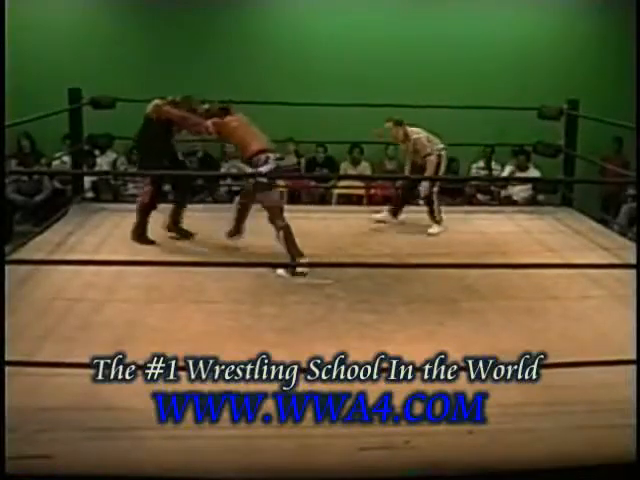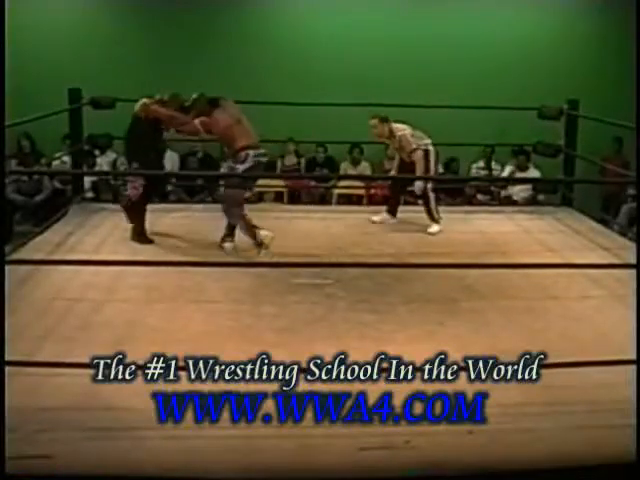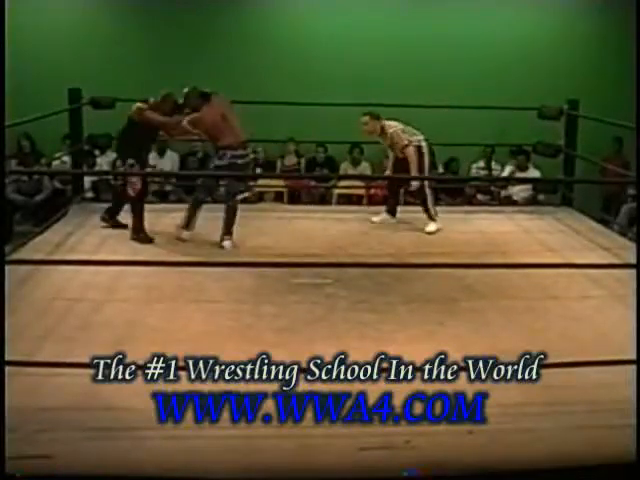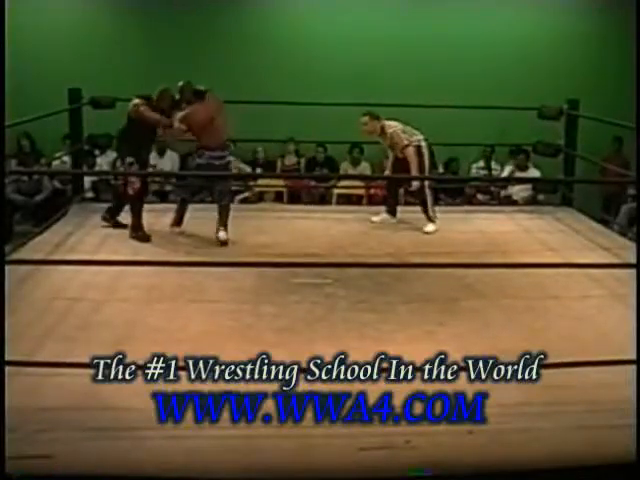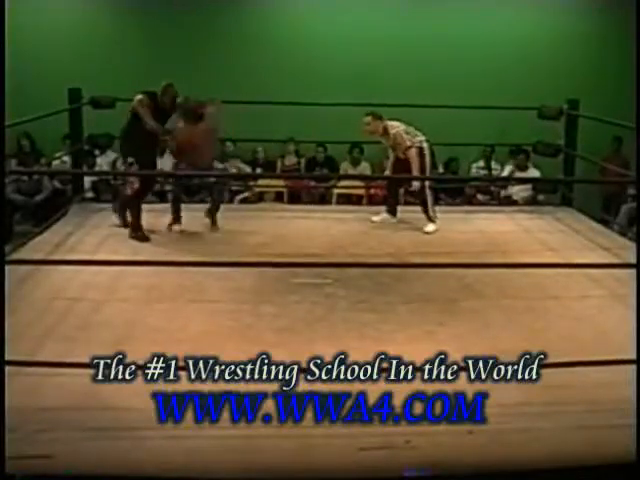
dt=0.2s
person 1, frame 1
left shoulder: (221, 123)
right shoulder: (237, 117)
left hip: (262, 162)
right hip: (272, 159)
left knee: (275, 215)
right knee: (246, 195)
left ankle: (298, 261)
right ankle: (236, 229)
person 1, frame 2
left shoulder: (209, 121)
right shoulder: (228, 105)
left hip: (244, 158)
right hip: (258, 155)
left knee: (230, 205)
right knee: (235, 200)
left ankle: (258, 234)
right ankle: (228, 238)
person 1, frame 3
left shoulder: (196, 118)
right shoulder: (219, 100)
left hip: (225, 155)
right hip: (243, 154)
left knee: (201, 192)
right knee: (232, 198)
left ankle: (185, 229)
right ankle: (226, 236)
person 1, frame 4
left shoulder: (186, 116)
right shoulder: (214, 101)
left hip: (204, 155)
right hip: (222, 154)
left knee: (187, 190)
right knee: (223, 196)
left ankle: (177, 223)
right ankle: (222, 228)
person 1, frame 5
left shoulder: (180, 130)
right shoulder: (210, 119)
left elbow: (174, 151)
right elbow: (212, 105)
left hip: (187, 167)
right hip: (208, 168)
left knee: (177, 189)
left ankle: (176, 221)
right ankle: (212, 213)
person 2, frame 1
left shoulder: (180, 117)
right shoulder: (158, 107)
left elbow: (196, 128)
right elbow: (181, 116)
right wrist: (203, 122)
left hip: (166, 152)
right hip: (148, 153)
left knee: (183, 183)
right knee: (151, 192)
left ankle: (174, 223)
right ankle: (139, 231)
person 2, frame 2
left shoulder: (167, 113)
right shoulder: (147, 105)
right elbow: (169, 115)
right wrist: (187, 119)
left hip: (153, 148)
right hip: (136, 149)
left knee: (156, 183)
right knee: (141, 188)
left ankle: (129, 204)
right ankle: (138, 231)
person 2, frame 3
left shoulder: (159, 114)
right shoulder: (141, 109)
right elbow: (163, 121)
left hip: (141, 149)
right hip: (128, 148)
left knee: (128, 184)
right knee: (138, 186)
left ankle: (109, 215)
right ankle: (137, 230)
person 2, frame 4
left shoulder: (160, 110)
right shoulder: (139, 105)
right elbow: (157, 119)
left hip: (142, 148)
right hip: (129, 147)
left knee: (129, 183)
right knee: (138, 184)
left ankle: (110, 214)
right ankle: (136, 228)
person 2, frame 5
left shoulder: (168, 107)
right shoulder: (143, 100)
right elbow: (150, 125)
right wrist: (168, 133)
left hip: (149, 144)
right hip: (133, 144)
left knee: (148, 182)
right knee: (137, 184)
left ankle: (123, 207)
right ankle: (135, 228)
person 3, frame 1
left shoulder: (417, 137)
right shoulder: (401, 138)
left elbow: (431, 158)
left wrist: (426, 180)
right wrist: (407, 173)
left hip: (436, 156)
right hip: (420, 160)
left knee: (429, 190)
right knee: (406, 186)
left ankle: (437, 223)
right ankle: (391, 214)
person 3, frame 2
left shoulder: (402, 133)
right shoulder: (387, 135)
left elbow: (418, 154)
left wrist: (419, 178)
right wrist: (395, 170)
left hip: (425, 152)
right hip: (408, 156)
left knee: (424, 188)
right knee: (396, 183)
left ankle: (435, 222)
right ankle: (390, 214)
person 3, frame 3
left shoulder: (393, 130)
right shoulder: (380, 132)
left elbow: (410, 150)
left wrist: (414, 174)
right wrist: (390, 169)
left hip: (418, 149)
right hip: (403, 153)
left knee: (421, 185)
right knee: (392, 182)
left ankle: (433, 220)
right ankle: (390, 214)
person 3, frame 4
left shoulder: (393, 131)
right shoulder: (380, 132)
left elbow: (409, 150)
left wrist: (415, 174)
right wrist: (389, 169)
left hip: (418, 149)
right hip: (402, 153)
left knee: (421, 186)
right knee: (392, 181)
left ankle: (431, 221)
right ankle: (390, 213)
person 3, frame 5
left shoulder: (396, 131)
right shoulder: (382, 132)
left elbow: (412, 151)
left wrist: (416, 176)
right wrist: (389, 169)
left hip: (419, 150)
right hip: (403, 153)
left knee: (422, 186)
right knee: (392, 181)
left ankle: (432, 221)
right ankle: (390, 213)
